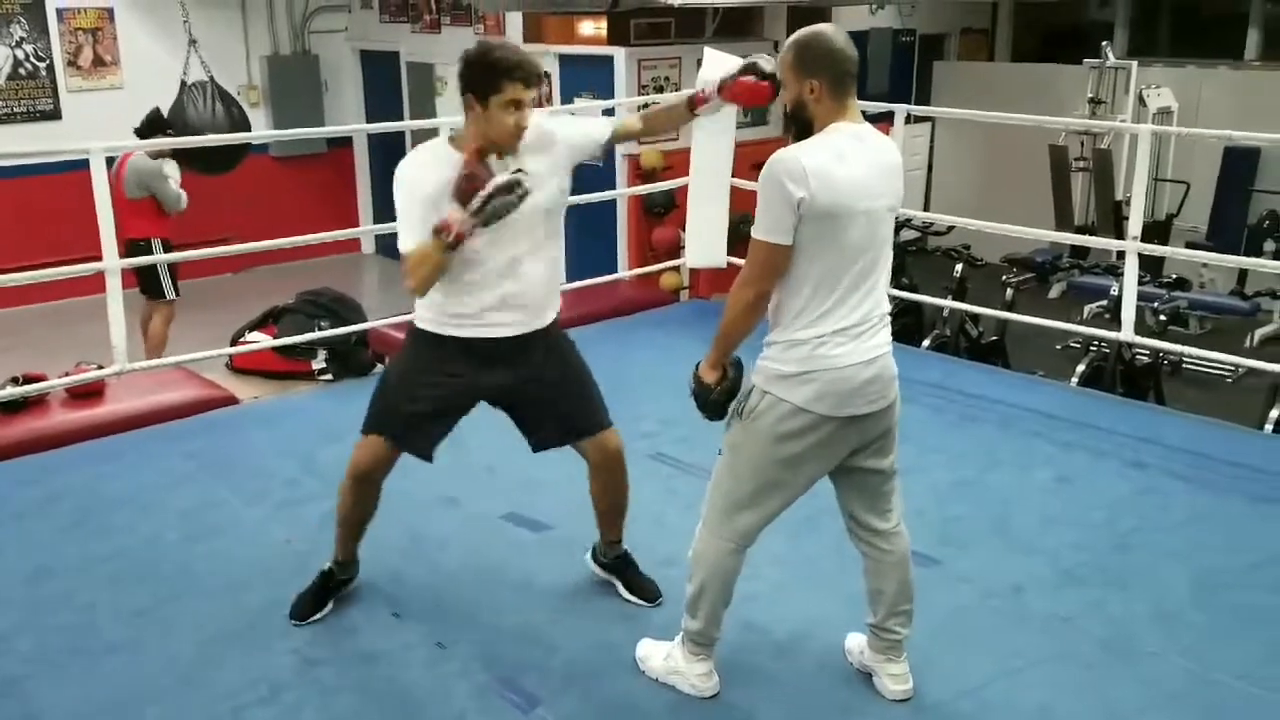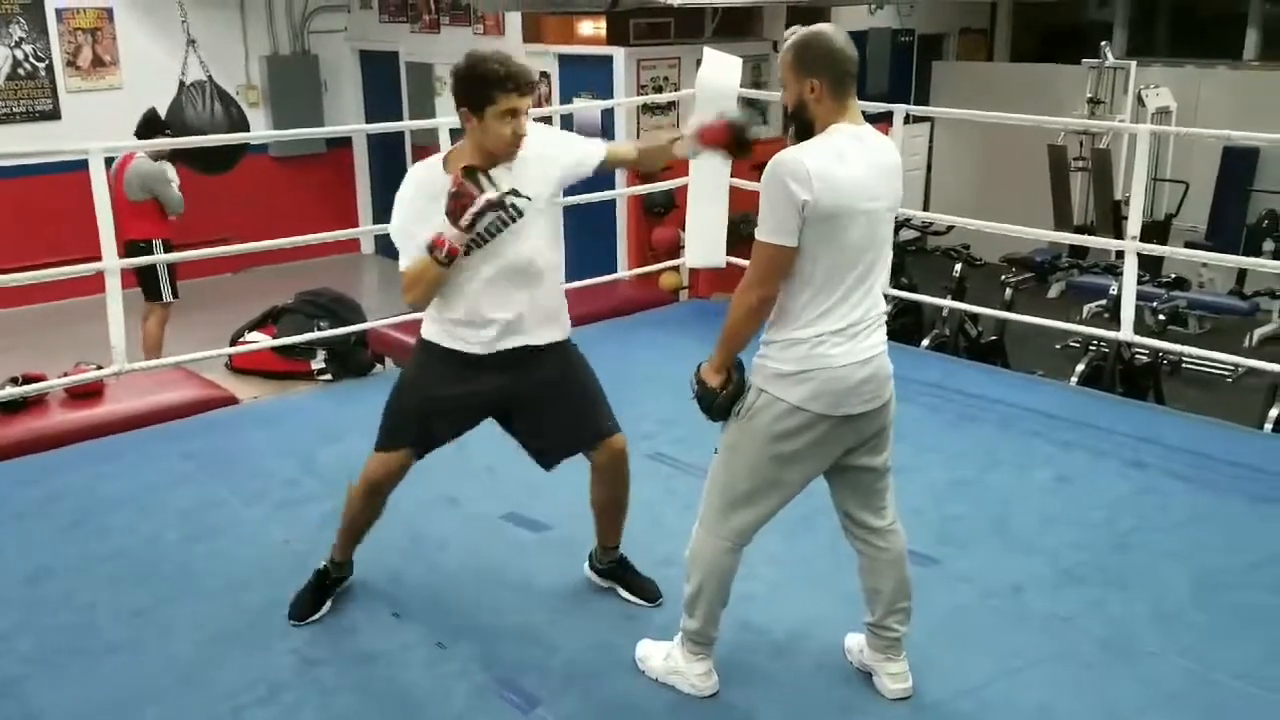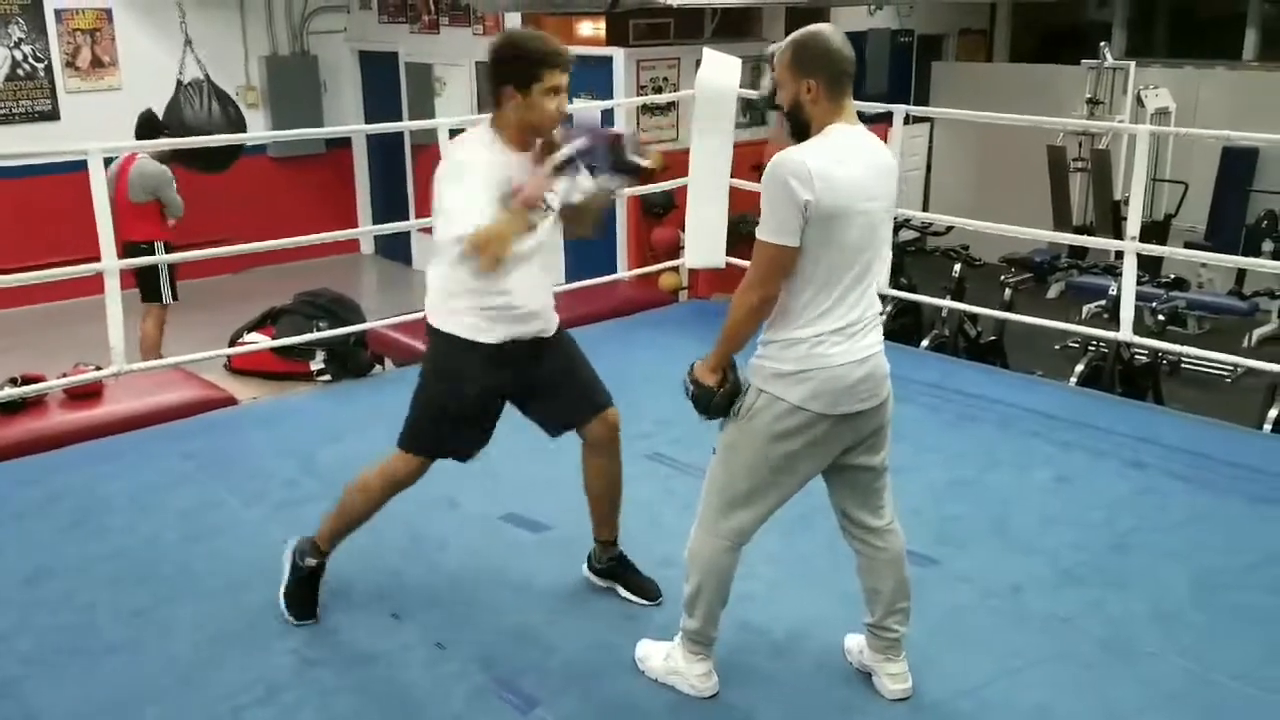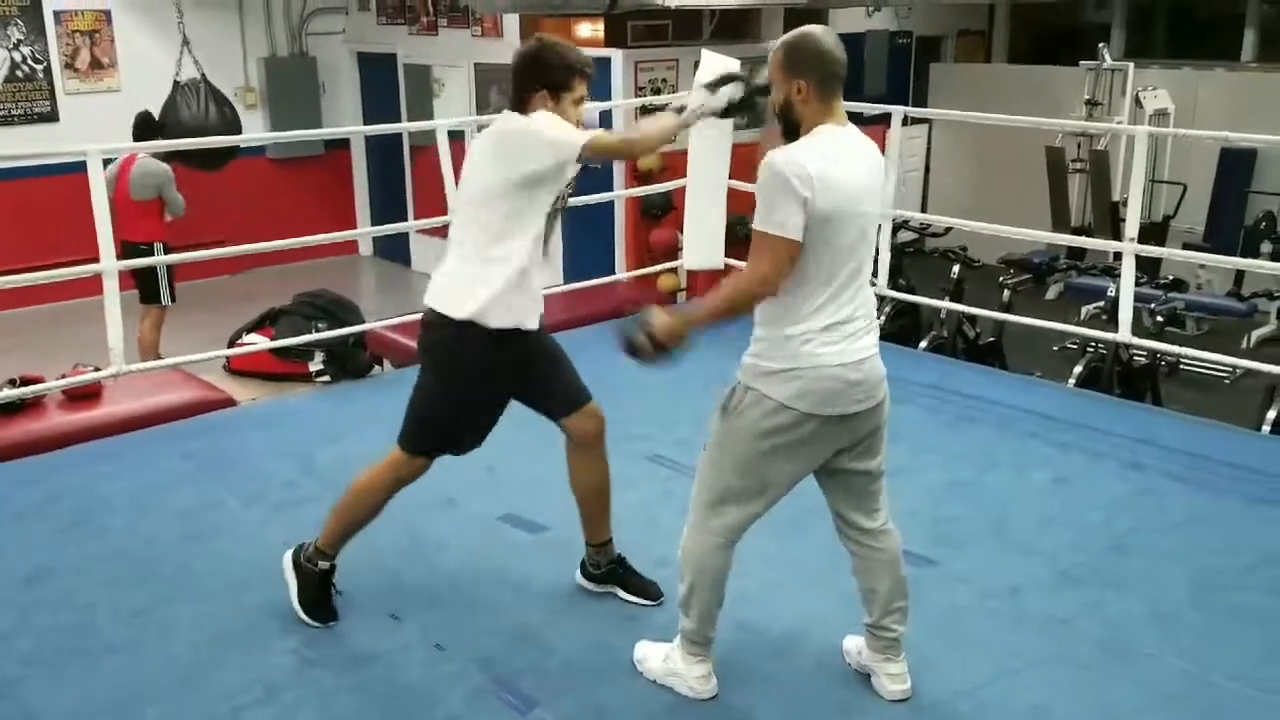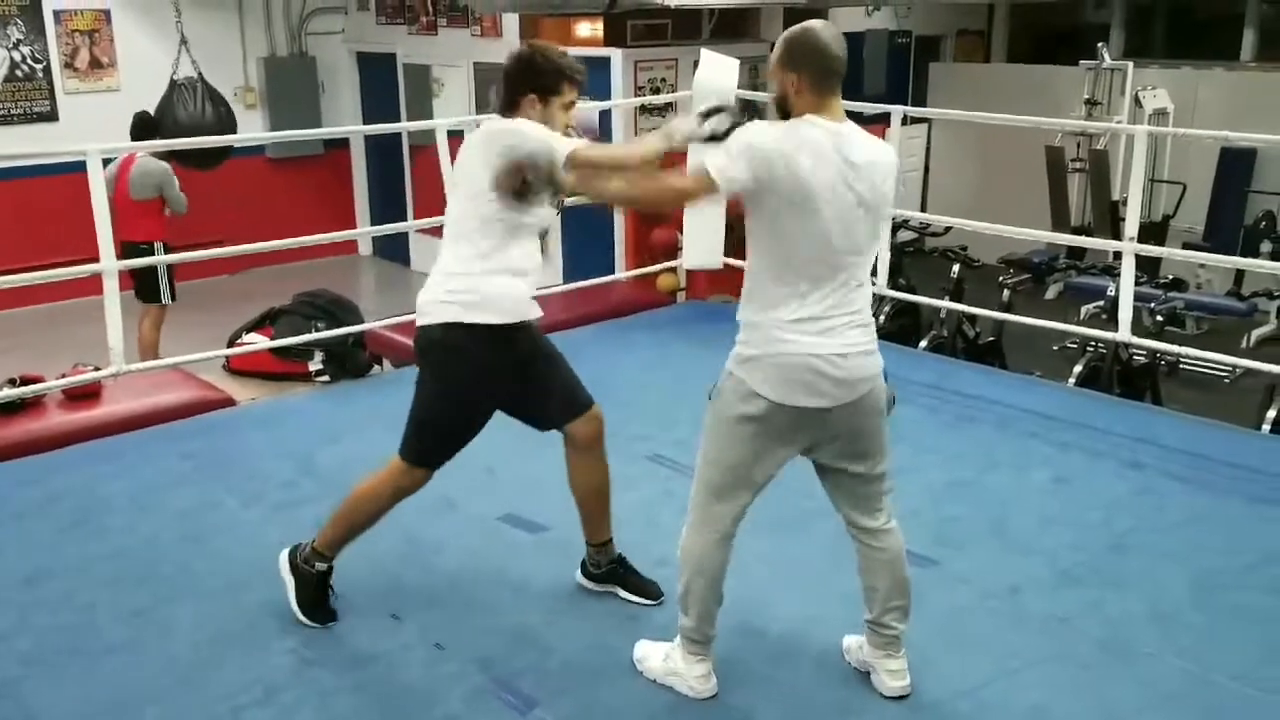
dt=0.1s
person 1, frame 1
left shoulder: (792, 167)
right shoulder: (886, 153)
left elbow: (755, 287)
left wrist: (716, 360)
right wrist: (796, 124)
left hip: (800, 387)
right hip: (874, 379)
left knee: (725, 524)
right knee: (880, 523)
left ankle: (694, 659)
right ankle: (889, 658)
person 1, frame 2
left shoulder: (794, 168)
right shoulder: (885, 153)
left elbow: (760, 288)
left wrist: (719, 363)
right wrist: (796, 131)
left hip: (798, 385)
right hip: (870, 377)
left knee: (722, 523)
right knee: (875, 521)
left ankle: (694, 658)
right ankle: (889, 657)
person 1, frame 3
left shoulder: (794, 168)
right shoulder: (878, 153)
left elbow: (762, 290)
left wrist: (715, 361)
right wrist: (787, 131)
left hip: (797, 385)
right hip: (867, 377)
left knee: (721, 520)
right knee: (873, 520)
left ankle: (693, 658)
right ankle: (888, 657)
person 1, frame 4
left shoulder: (790, 166)
right shoulder: (865, 152)
left elbow: (764, 277)
left wrist: (678, 324)
left hip: (788, 384)
right hip: (862, 378)
left knee: (712, 520)
right knee: (868, 522)
left ankle: (692, 660)
right ankle: (888, 658)
person 1, frame 5
left shoulder: (767, 143)
right shoulder: (880, 157)
left elbow: (673, 191)
left wrist: (590, 184)
left hip: (771, 376)
right hip: (855, 373)
left knee: (710, 520)
right knee: (872, 518)
left ankle: (693, 659)
right ankle: (887, 656)
person 2, frame 1
left shoulder: (551, 133)
right shoulder: (420, 170)
left elbow: (644, 125)
right elbow: (419, 279)
left wrist: (714, 93)
right wrist: (465, 215)
left hip: (532, 335)
right hip: (445, 337)
left knee: (606, 447)
right knee: (370, 458)
left ankle: (611, 554)
right ankle: (341, 567)
person 2, frame 2
left shoulder: (544, 147)
right shoulder: (420, 186)
left elbow: (633, 155)
right elbow: (414, 292)
left wrist: (701, 140)
right wrist: (456, 235)
left hip: (538, 345)
right hip: (453, 350)
left knee: (611, 451)
right knee: (385, 468)
left ankle: (607, 559)
right ankle: (335, 567)
person 2, frame 3
left shoulder: (535, 155)
right shoulder: (467, 159)
left elbow: (574, 226)
right elbow: (484, 256)
left wrist: (599, 197)
right wrist: (529, 196)
left hip: (535, 328)
right hip: (470, 335)
left knee: (603, 428)
right knee: (411, 464)
left ankle: (606, 556)
right ankle: (311, 556)
person 2, frame 4
left shoulder: (534, 145)
right shoulder: (521, 136)
right elbow: (628, 145)
left wrist: (552, 206)
right wrist: (698, 106)
left hip: (514, 322)
right hip: (467, 330)
left knee: (587, 427)
right knee: (412, 459)
left ankle: (600, 560)
right ankle: (313, 559)
person 2, frame 5
left shoulder: (515, 153)
right shoulder: (501, 134)
right elbow: (612, 159)
left wrist: (546, 177)
right wrist: (685, 130)
left hip: (507, 323)
right hip: (462, 328)
left knee: (586, 429)
right knee: (414, 469)
left ankle: (602, 561)
right ankle: (311, 558)
person 3, frame 1
left shoulder: (124, 162)
right shoulder: (149, 168)
right elbow: (174, 205)
right wrist: (172, 180)
left hip: (134, 243)
right hip: (152, 244)
left knee: (152, 305)
right knee: (164, 310)
left ankle: (152, 360)
person 3, frame 2
left shoulder: (122, 164)
right shoulder: (151, 170)
right elbow: (176, 208)
right wrist: (172, 184)
left hip: (134, 243)
right hip: (152, 245)
left knee: (152, 306)
right knee: (159, 312)
left ankle: (151, 361)
person 3, frame 3
left shoulder: (117, 166)
right shoulder: (157, 171)
right elbow: (177, 211)
right wrist: (171, 190)
left hip: (131, 244)
right hip: (152, 246)
left knee: (152, 307)
right knee: (156, 312)
left ankle: (153, 359)
person 3, frame 4
left shoulder: (115, 168)
right shoulder: (158, 170)
right elbow: (178, 211)
right wrist: (170, 191)
left hip: (129, 245)
right hip: (151, 247)
left knee: (151, 307)
right knee: (155, 313)
left ankle: (152, 360)
person 3, frame 5
left shoulder: (114, 168)
right shoulder: (158, 169)
left elbow: (116, 206)
right elbow: (181, 207)
right wrist: (171, 189)
left hip: (128, 245)
right hip: (150, 247)
left knee: (150, 308)
right knee: (155, 313)
left ankle: (151, 361)
